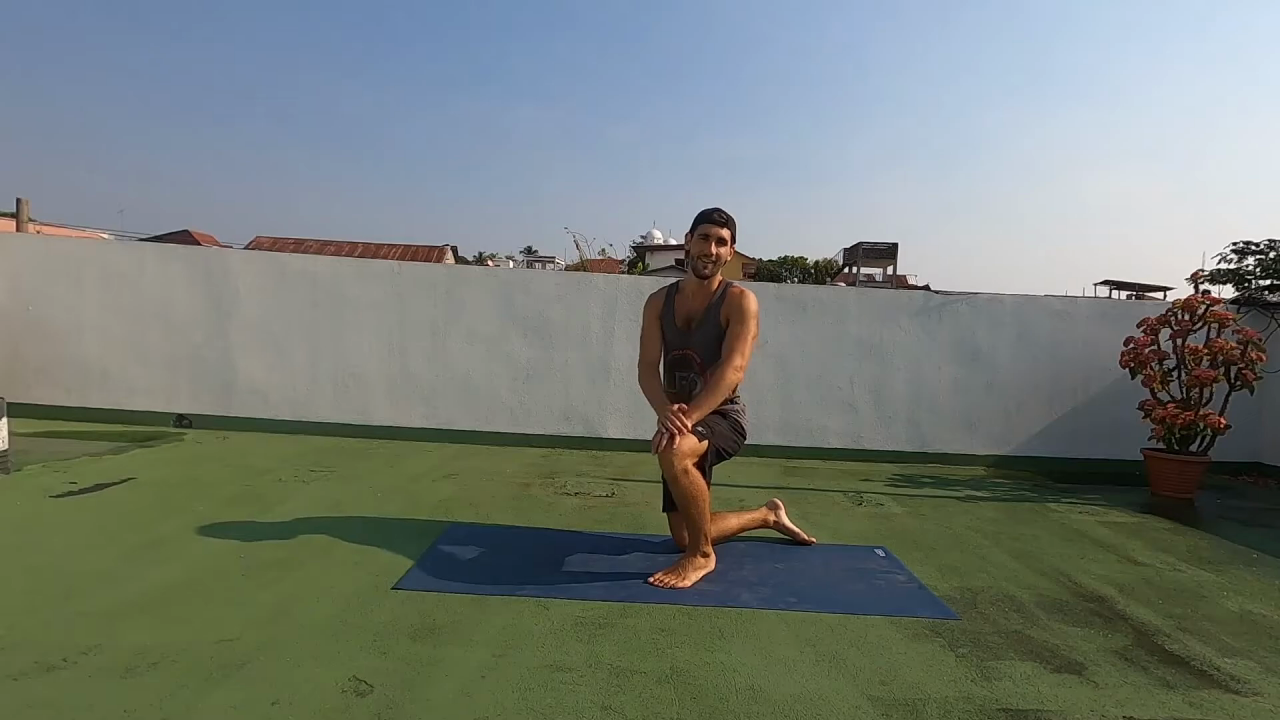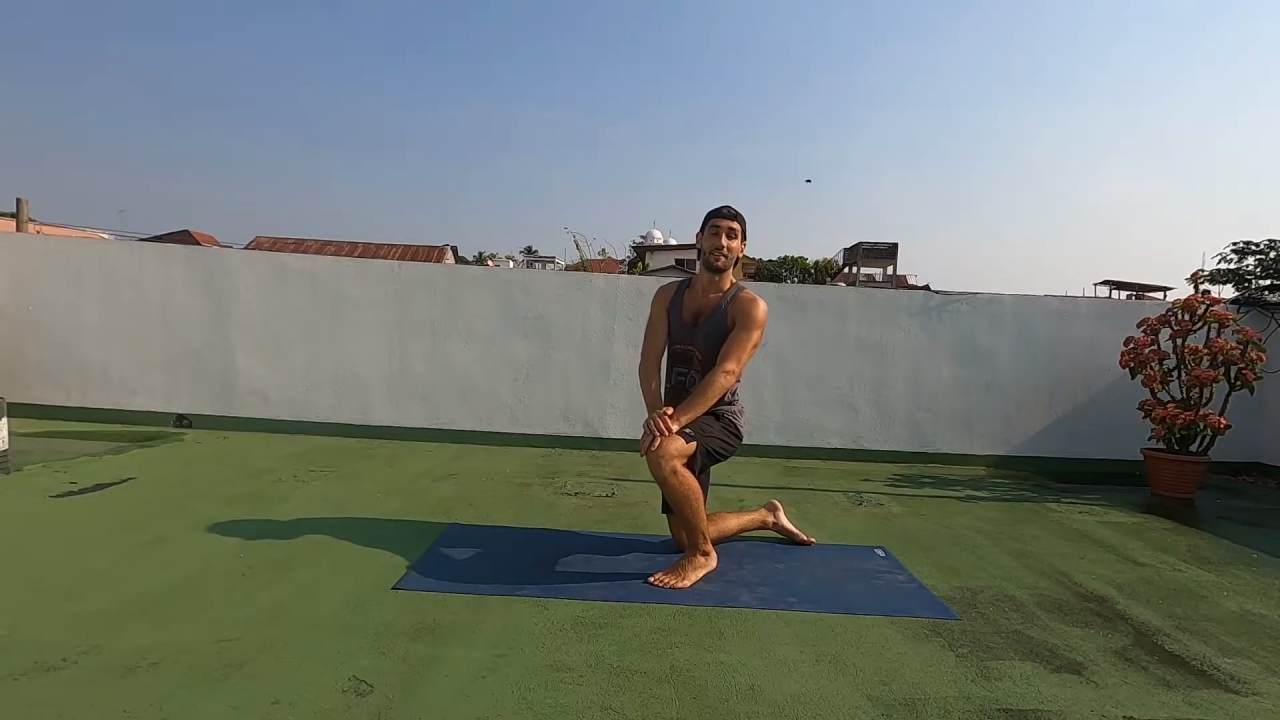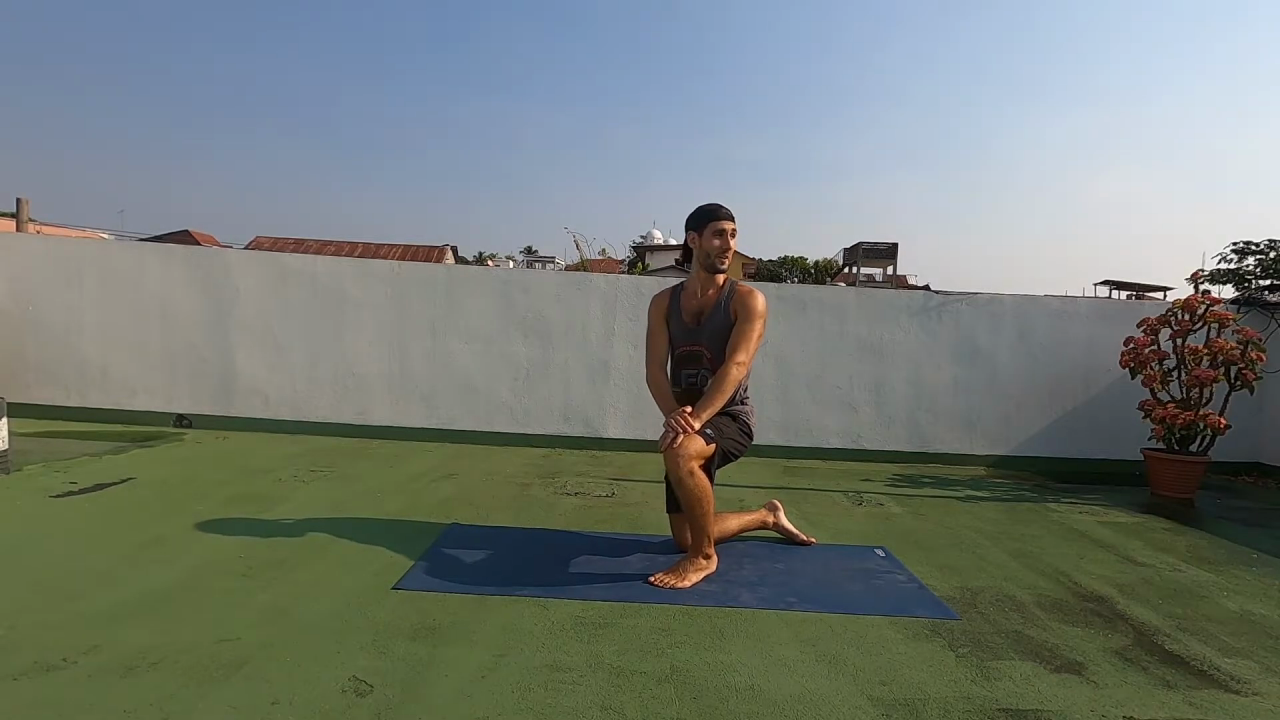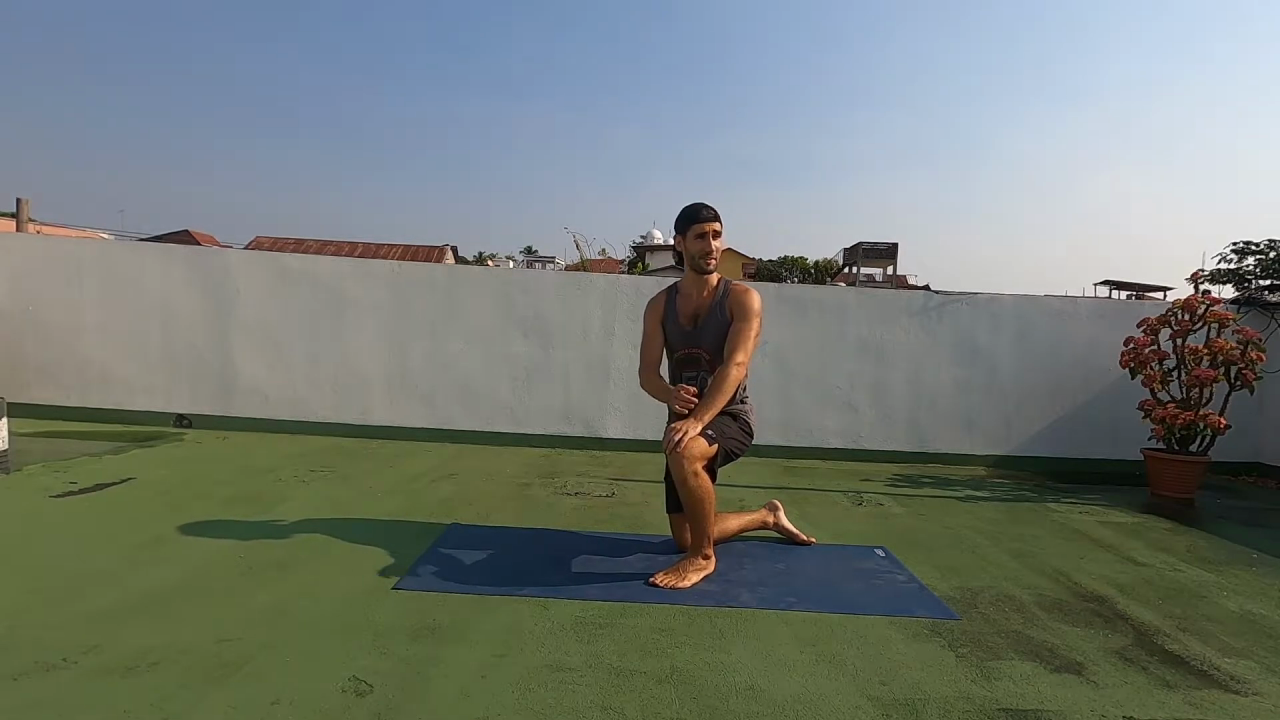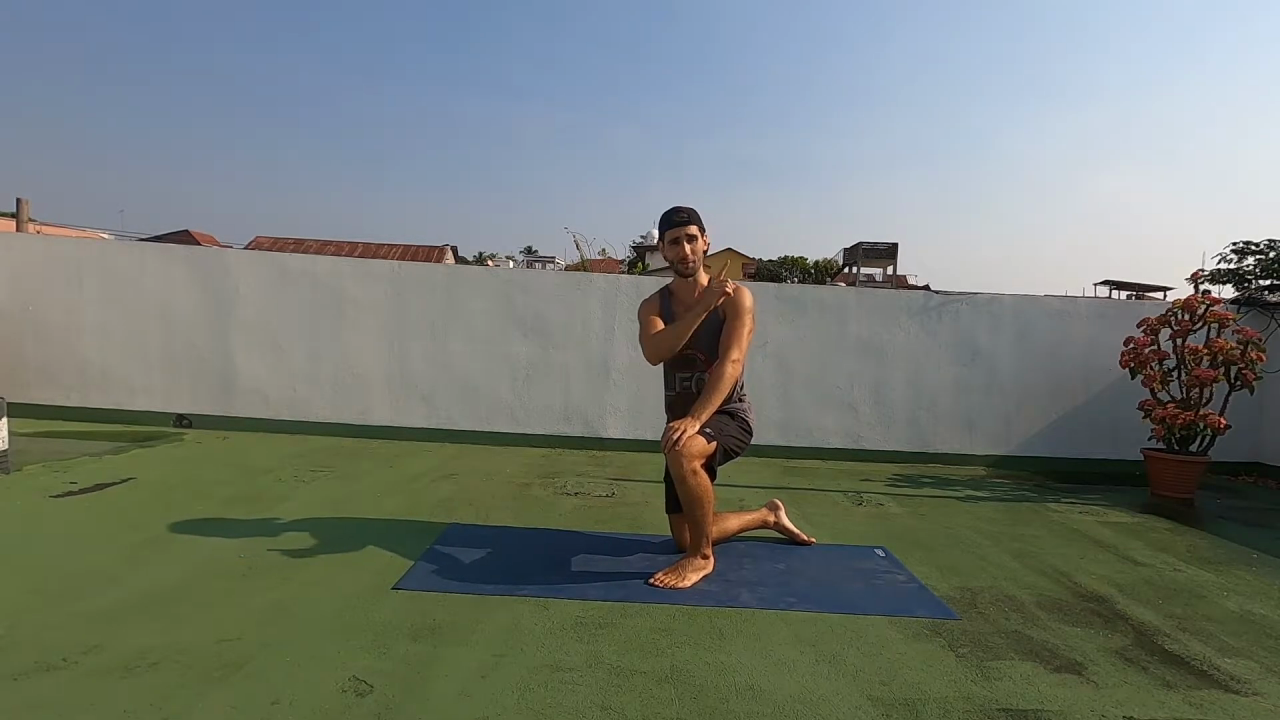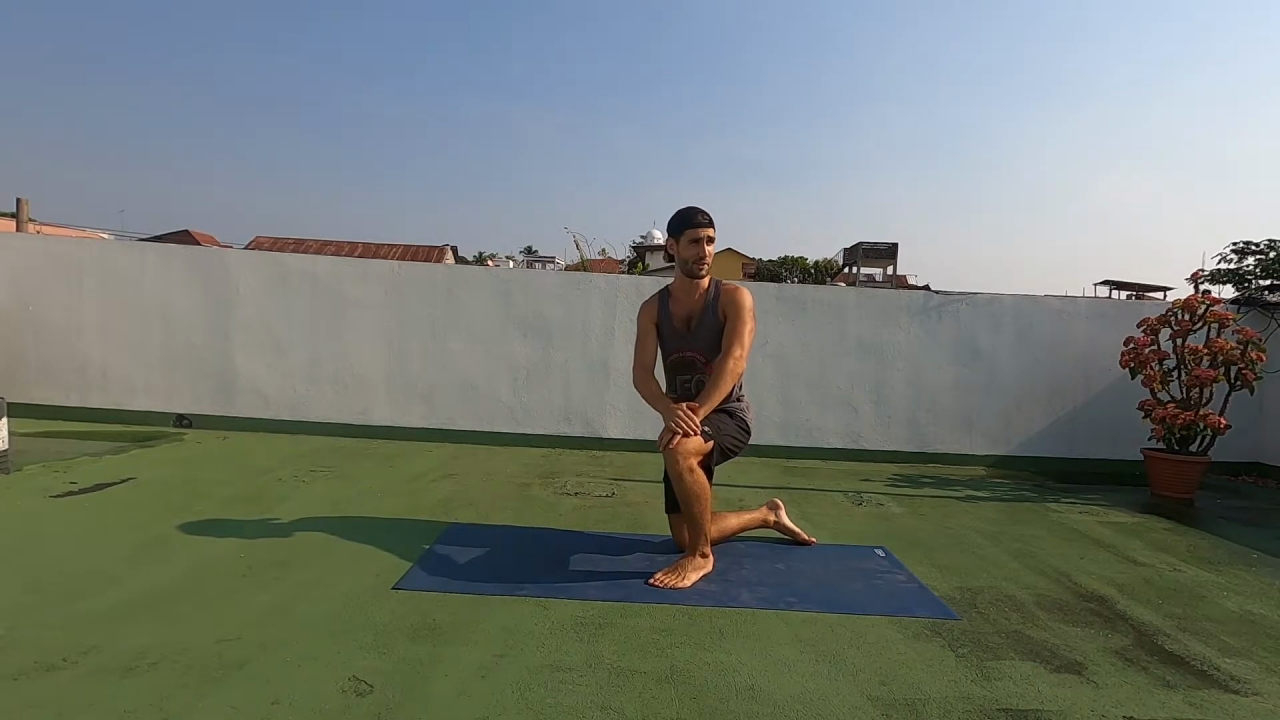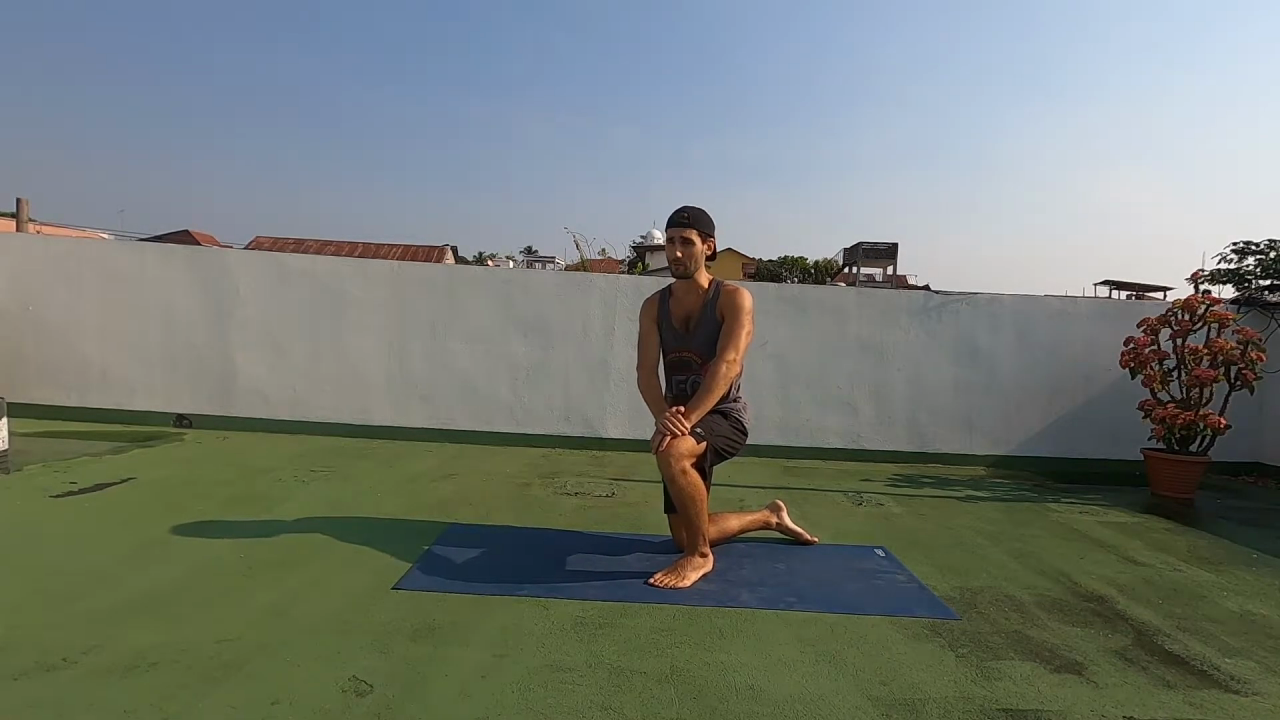
dt=0.7s
person 1, frame 1
left shoulder: (739, 301)
right shoulder: (659, 302)
left elbow: (733, 369)
right elbow: (647, 369)
left wrist: (687, 418)
right wrist: (665, 411)
left hip: (723, 417)
right hip: (683, 420)
left knee: (674, 452)
right knee: (684, 535)
left ankle: (702, 556)
right ankle: (768, 515)
person 1, frame 2
left shoulder: (750, 306)
right shoulder: (668, 295)
left elbow: (725, 373)
right elbow: (649, 362)
left wrist: (675, 420)
right wrist: (656, 413)
left hip: (718, 419)
right hip: (681, 423)
left knee: (660, 452)
right knee: (684, 536)
left ankle: (702, 554)
right ankle: (767, 516)
person 1, frame 3
left shoulder: (748, 299)
right shoulder: (664, 302)
left elbow: (735, 367)
right elbow: (655, 370)
left wrist: (696, 419)
right wrist: (673, 415)
left hip: (729, 418)
right hip: (686, 423)
left knee: (681, 453)
right knee: (684, 536)
left ankle: (704, 557)
right ankle: (767, 516)
person 1, frame 4
left shoulder: (743, 298)
right shoulder: (659, 305)
left elbow: (735, 366)
right elbow: (647, 372)
left wrist: (698, 421)
right wrist: (670, 396)
left hip: (729, 418)
right hip: (685, 422)
left knee: (684, 453)
right knee: (684, 537)
left ankle: (703, 557)
right ankle: (767, 516)
person 1, frame 5
left shoulder: (737, 297)
right shoulder: (652, 306)
left elbow: (730, 363)
right elbow: (655, 353)
left wrist: (694, 421)
right wrist: (706, 305)
left hip: (728, 417)
right hip: (682, 422)
left knee: (682, 451)
right knee: (684, 537)
left ankle: (701, 557)
right ankle: (767, 516)
person 1, frame 6
left shoulder: (734, 298)
right shoulder: (652, 309)
left elbow: (733, 362)
right elbow: (641, 373)
left wrist: (695, 414)
right wrist: (669, 410)
left hip: (727, 415)
right hip: (684, 420)
left knee: (679, 450)
right knee: (684, 537)
left ankle: (701, 557)
right ankle: (767, 515)
person 1, frame 7
left shoulder: (734, 299)
right shoulder: (654, 306)
left elbow: (728, 365)
right elbow: (646, 371)
left wrist: (687, 419)
right wrist: (663, 415)
left hip: (724, 417)
right hip: (683, 422)
left knee: (671, 452)
right knee: (684, 537)
left ankle: (700, 557)
right ankle: (769, 517)
